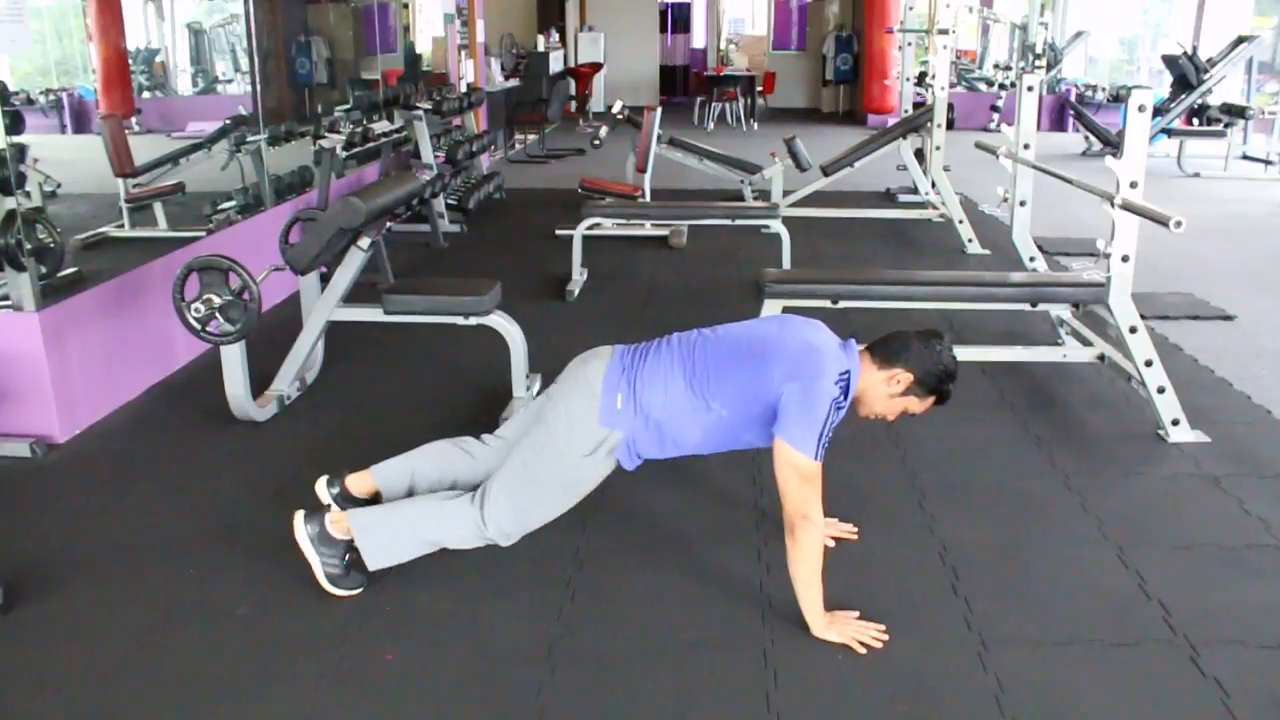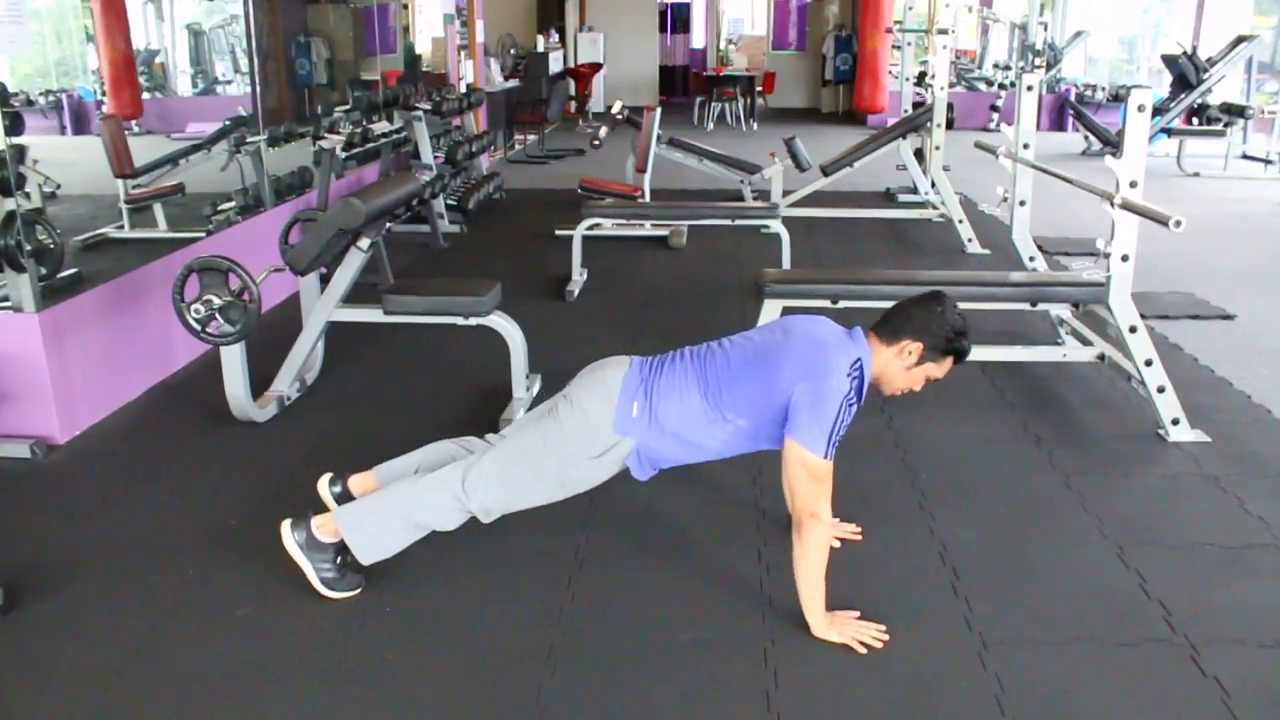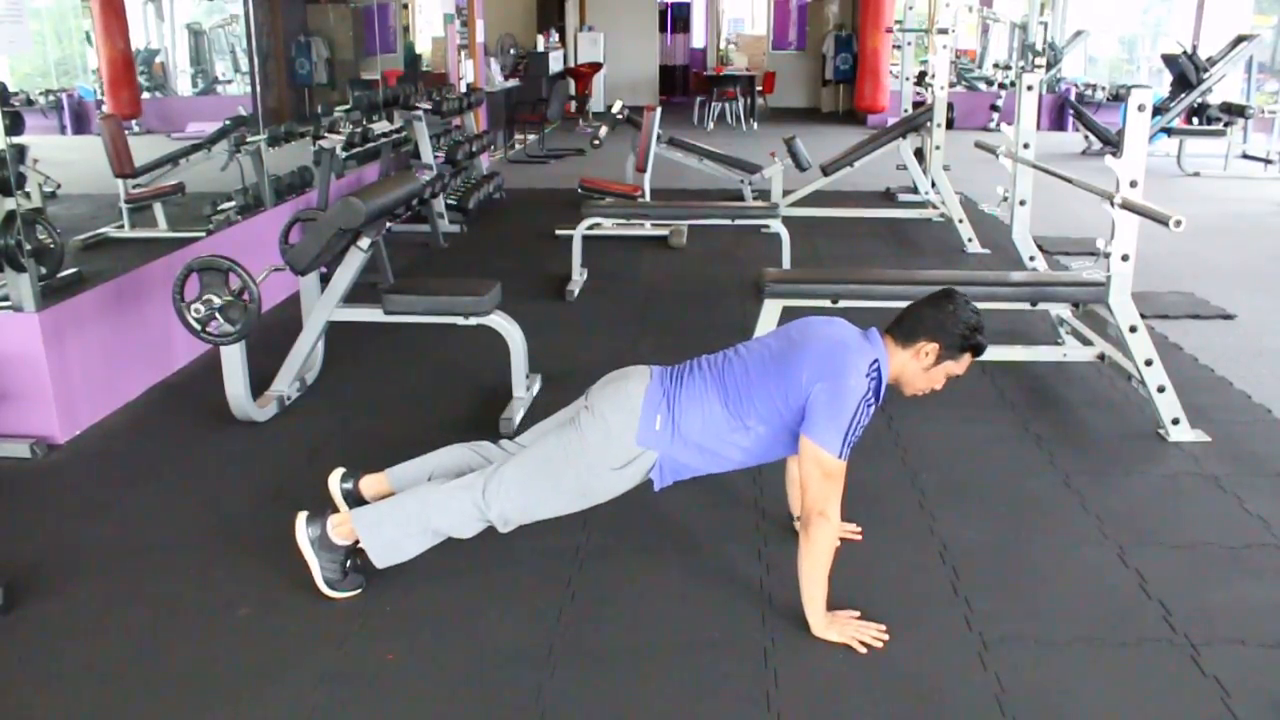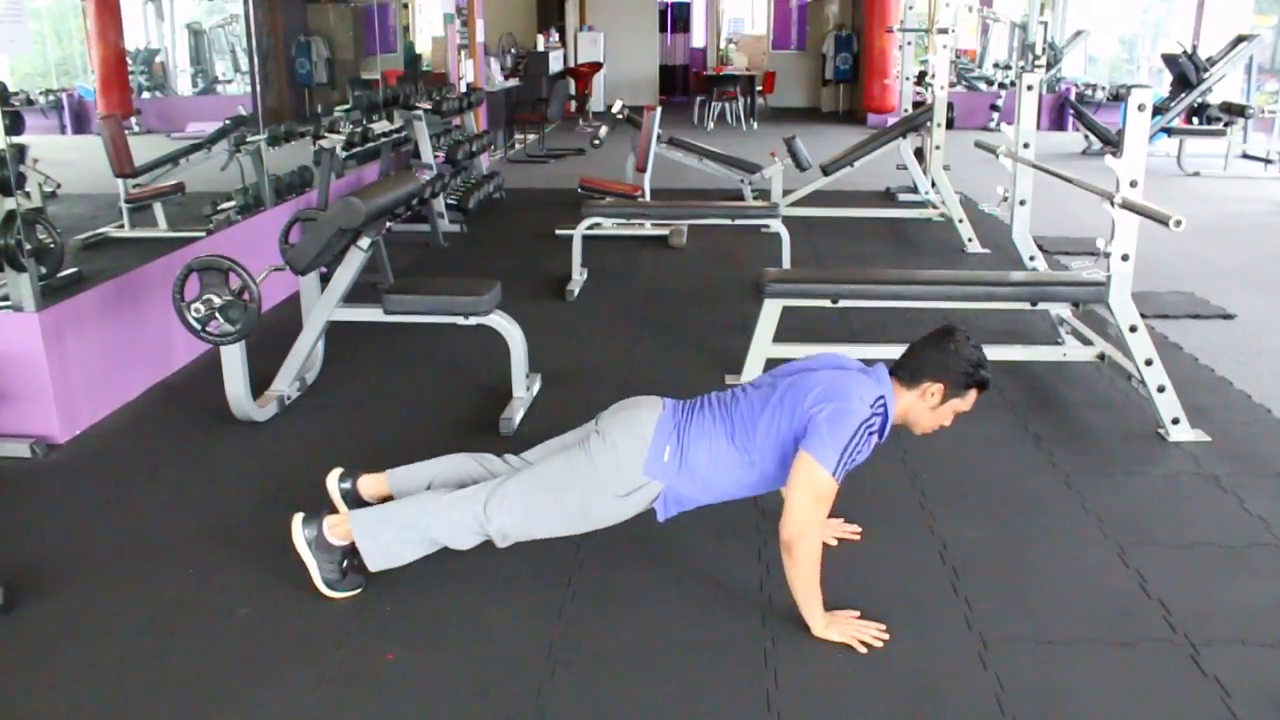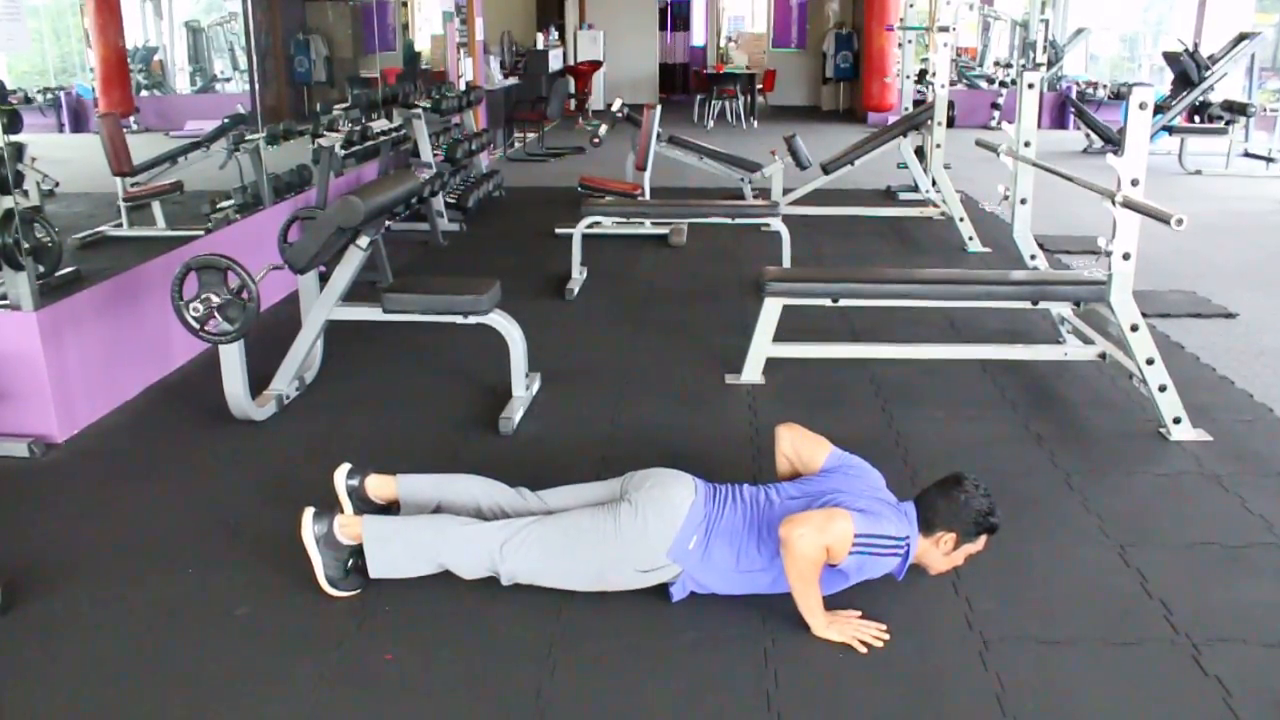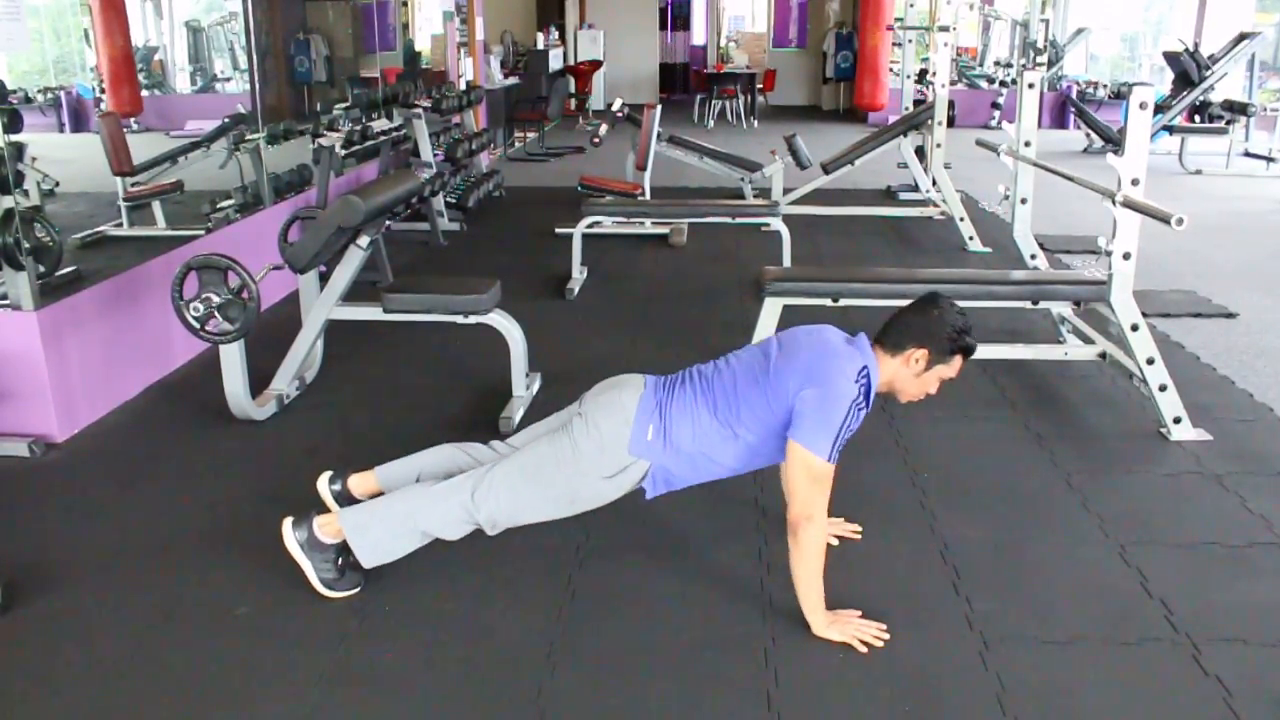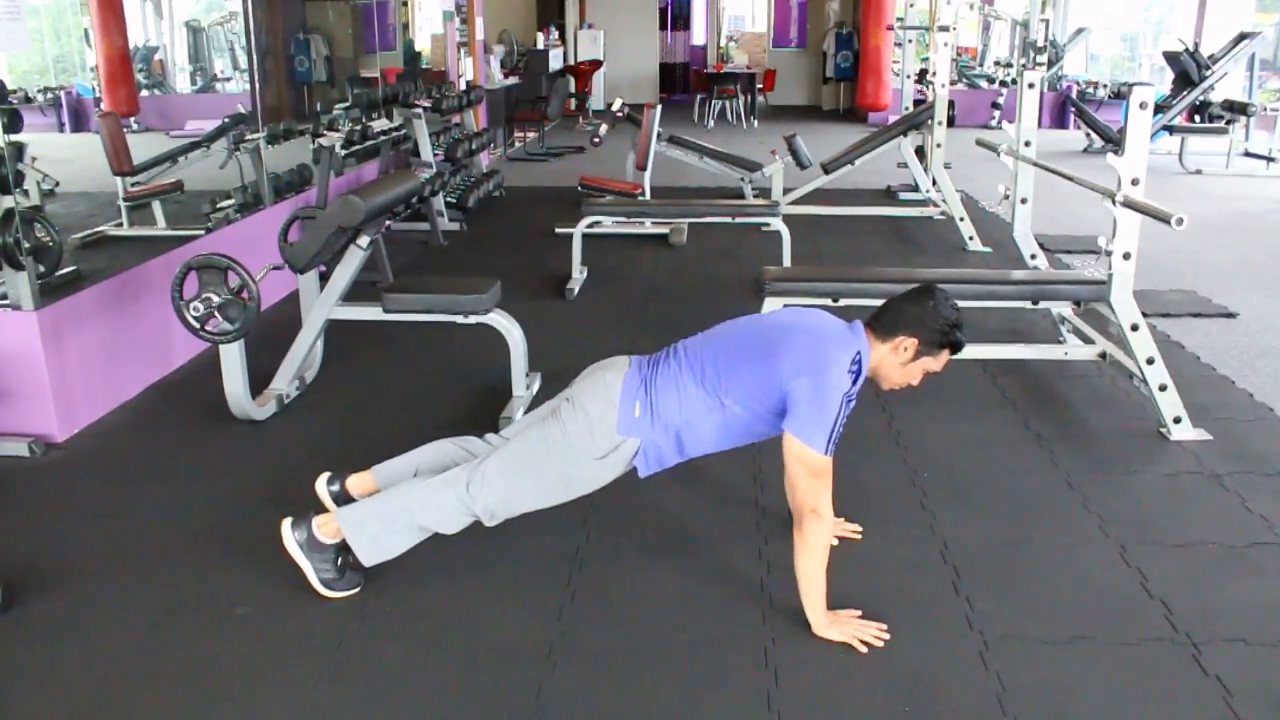
dt=0.7s
person 1, frame 1
left shoulder: (822, 345)
right shoulder: (822, 386)
left elbow: (789, 459)
right elbow: (799, 517)
left wrist: (806, 521)
right wrist: (818, 620)
left hip: (605, 379)
right hip: (610, 414)
left knee: (488, 455)
right knee: (498, 517)
left ankle: (357, 486)
right ankle: (337, 527)
person 1, frame 2
left shoulder: (828, 337)
right shoulder: (834, 381)
left elbow: (789, 443)
right elbow: (813, 513)
left wrist: (807, 517)
right wrist: (819, 619)
left hip: (622, 390)
right hip: (620, 422)
left knee: (492, 452)
right knee: (477, 488)
left ankle: (354, 486)
right ankle: (322, 532)
person 1, frame 3
left shoulder: (840, 337)
right shoulder: (853, 382)
right elbow: (824, 512)
left wrist: (803, 517)
right wrist: (819, 618)
left hip: (638, 397)
right hip: (639, 435)
left knee: (501, 460)
right knee: (495, 498)
left ankle: (364, 487)
right ankle: (334, 532)
person 1, frame 4
left shoulder: (849, 372)
right shoulder: (860, 410)
right elbow: (795, 530)
left wrist: (813, 514)
right wrist: (818, 618)
left hip: (648, 428)
right hip: (644, 463)
left knee: (504, 475)
right knee: (491, 512)
left ankle: (363, 485)
right ankle: (332, 530)
person 1, frame 5
left shoulder: (867, 484)
right shoulder: (888, 535)
left elbow: (789, 434)
right elbow: (800, 534)
right wrist: (818, 619)
left hip: (670, 498)
right hip: (668, 540)
left knee: (520, 509)
right knee: (501, 550)
left ankle: (375, 488)
right ankle: (345, 532)
person 1, frame 6
left shoulder: (835, 345)
right shoulder: (841, 387)
right elbow: (803, 518)
left wrist: (812, 517)
right wrist: (818, 618)
left hip: (631, 408)
right hip: (629, 444)
left knee: (492, 463)
right knee: (482, 501)
left ankle: (355, 487)
right ankle: (325, 533)
person 1, frame 7
left shoulder: (829, 331)
right shoulder: (832, 375)
right elbow: (810, 509)
left wrist: (816, 514)
right wrist: (820, 618)
left hip: (623, 392)
right hip: (623, 425)
left knee: (489, 455)
right knee: (480, 490)
left ankle: (353, 486)
right ankle: (322, 533)
